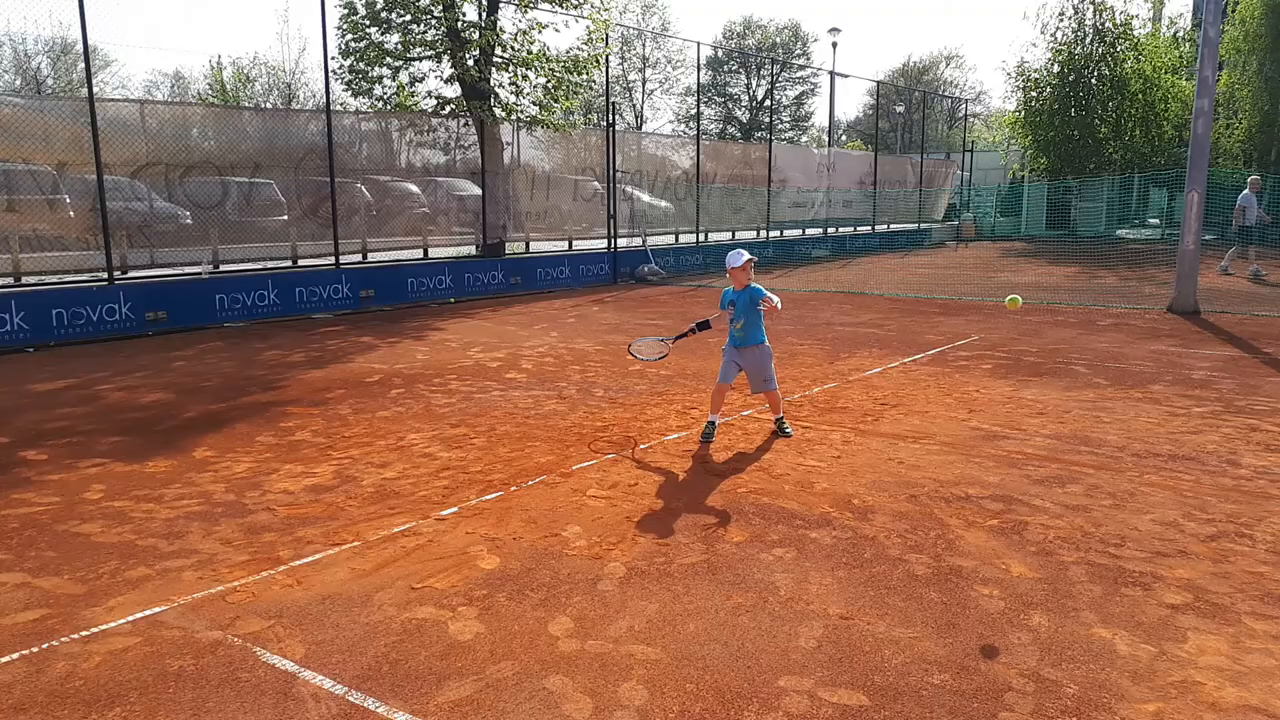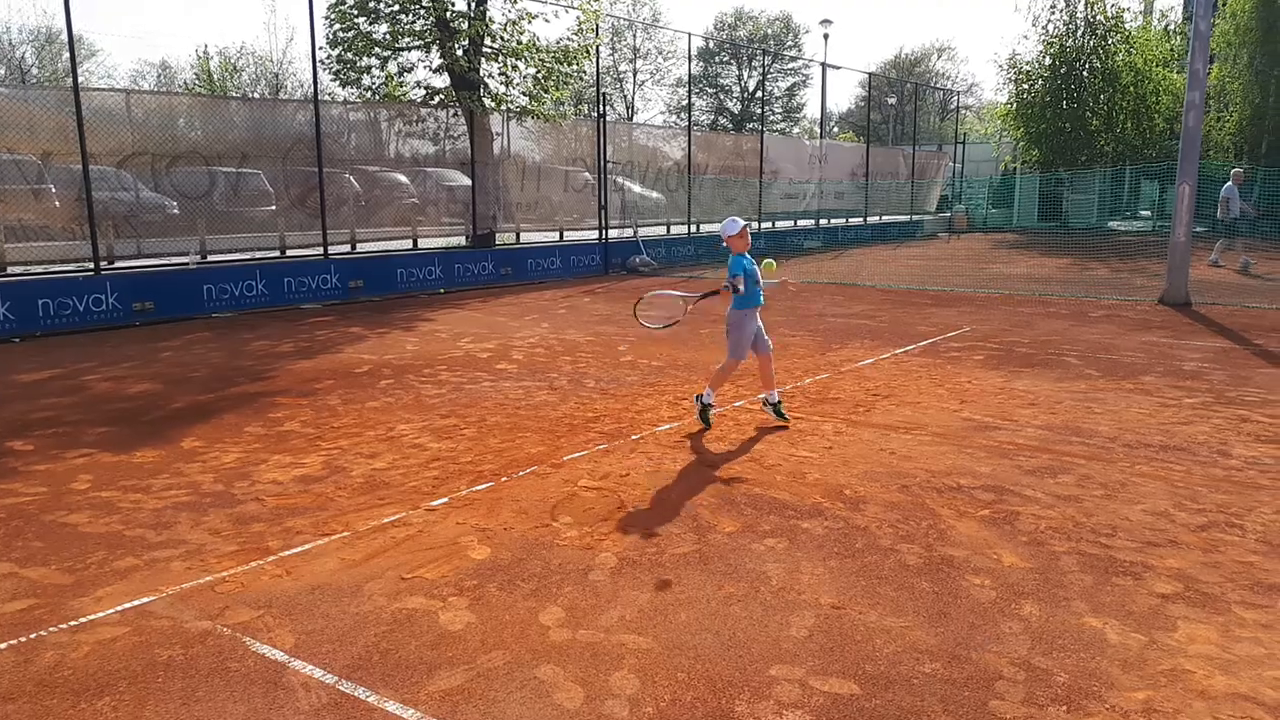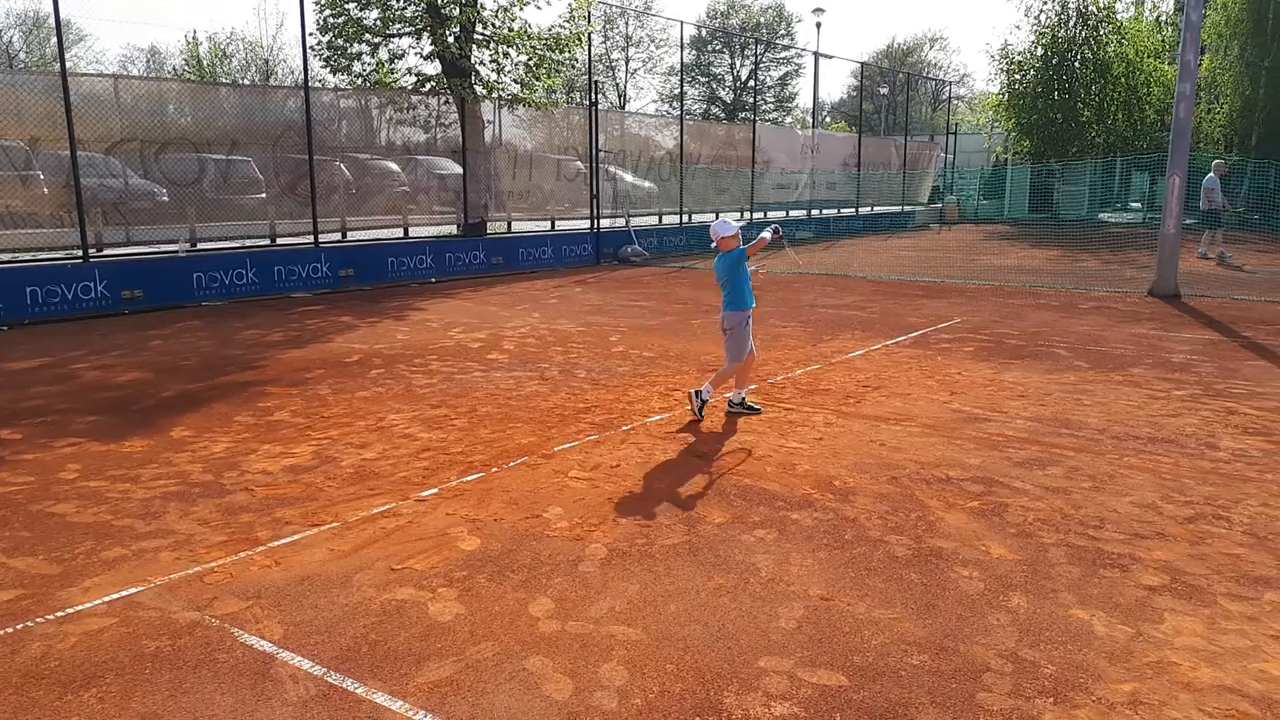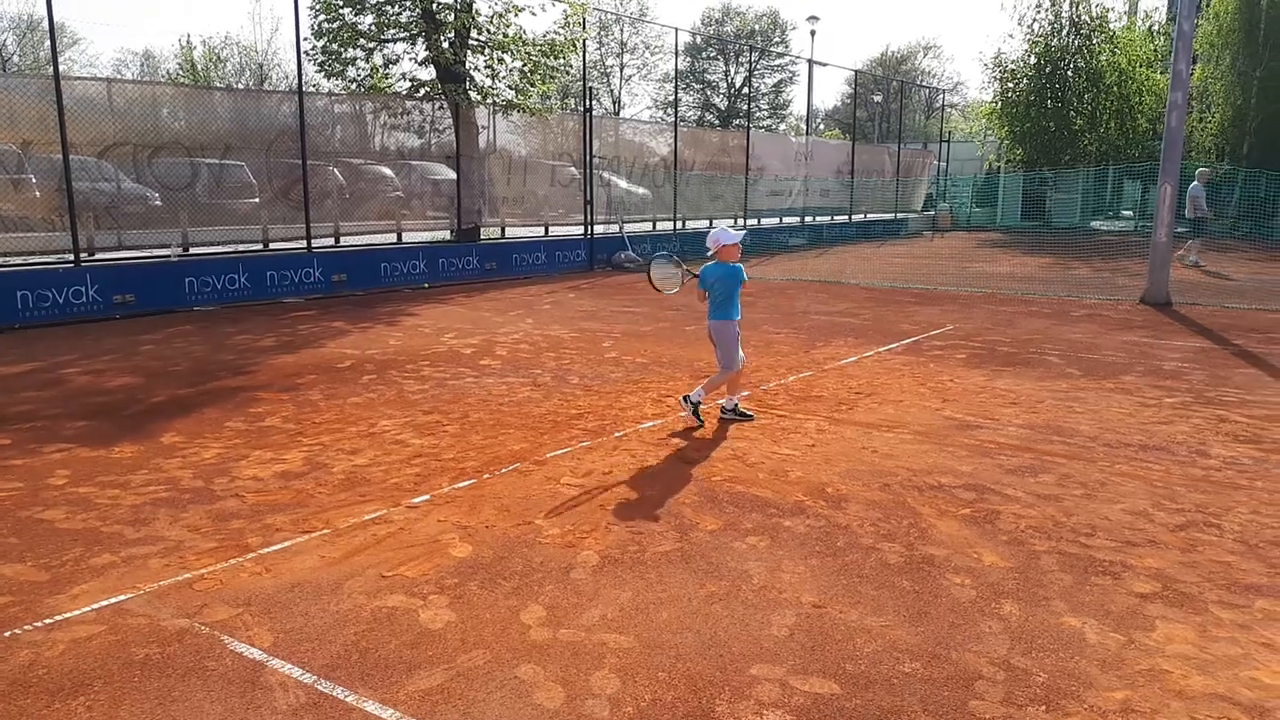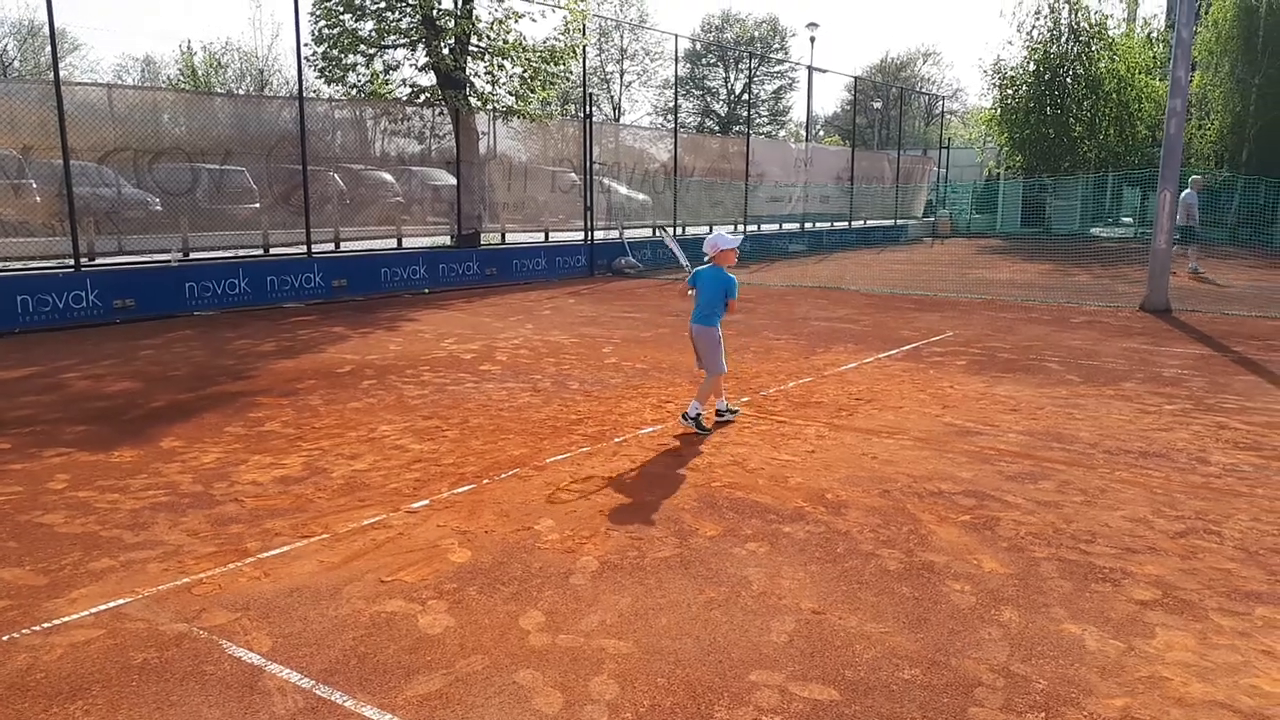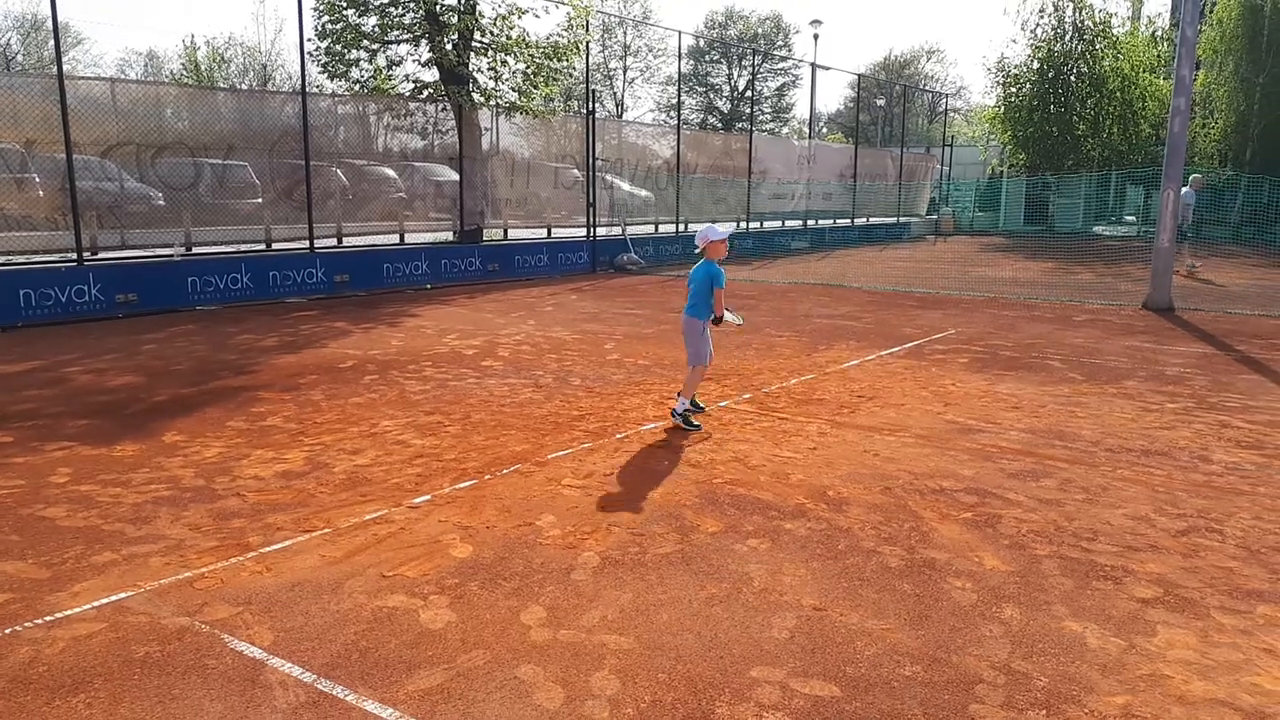
dt=0.2s
person 1, frame 1
left shoulder: (756, 292)
right shoulder: (727, 294)
left elbow: (776, 302)
left wrist: (773, 307)
left hip: (757, 349)
right hip: (734, 349)
left knee: (770, 391)
right knee: (721, 386)
left ankle: (779, 419)
right ankle: (712, 424)
person 1, frame 2
left shoulder: (747, 257)
right shoulder: (737, 261)
right elbow: (738, 285)
right wrist: (733, 287)
left hip: (752, 314)
right hip: (741, 315)
left knee: (766, 356)
right knee: (733, 361)
left ankle: (772, 400)
right ankle: (705, 400)
person 1, frame 3
left shoulder: (719, 261)
right shoulder: (734, 257)
right elbow: (761, 242)
right wrist: (772, 230)
left hip: (733, 315)
right hip: (738, 317)
left knee: (750, 359)
right knee: (736, 364)
left ankle: (738, 400)
right ankle: (701, 395)
person 1, frame 4
left shoulder: (706, 270)
right shoulder: (737, 270)
left elbow: (701, 298)
left hip: (714, 323)
right hip: (726, 324)
left knee: (737, 366)
right knee: (728, 371)
left ankle: (730, 407)
right ankle: (693, 400)
person 1, frame 5
left shoulder: (700, 271)
right shoulder: (729, 280)
left elbow: (683, 290)
right elbow: (731, 309)
left hip: (696, 326)
right hip: (708, 329)
left knee: (717, 370)
right knee: (714, 374)
left ankle: (722, 408)
right ankle: (691, 415)
person 1, frame 6
left shoulder: (698, 267)
right shoulder: (716, 271)
right elbow: (718, 304)
right wrist: (716, 319)
left hip: (694, 319)
right hip: (697, 321)
left knee: (703, 362)
right knee: (699, 365)
left ankle: (687, 397)
right ankle: (680, 411)
